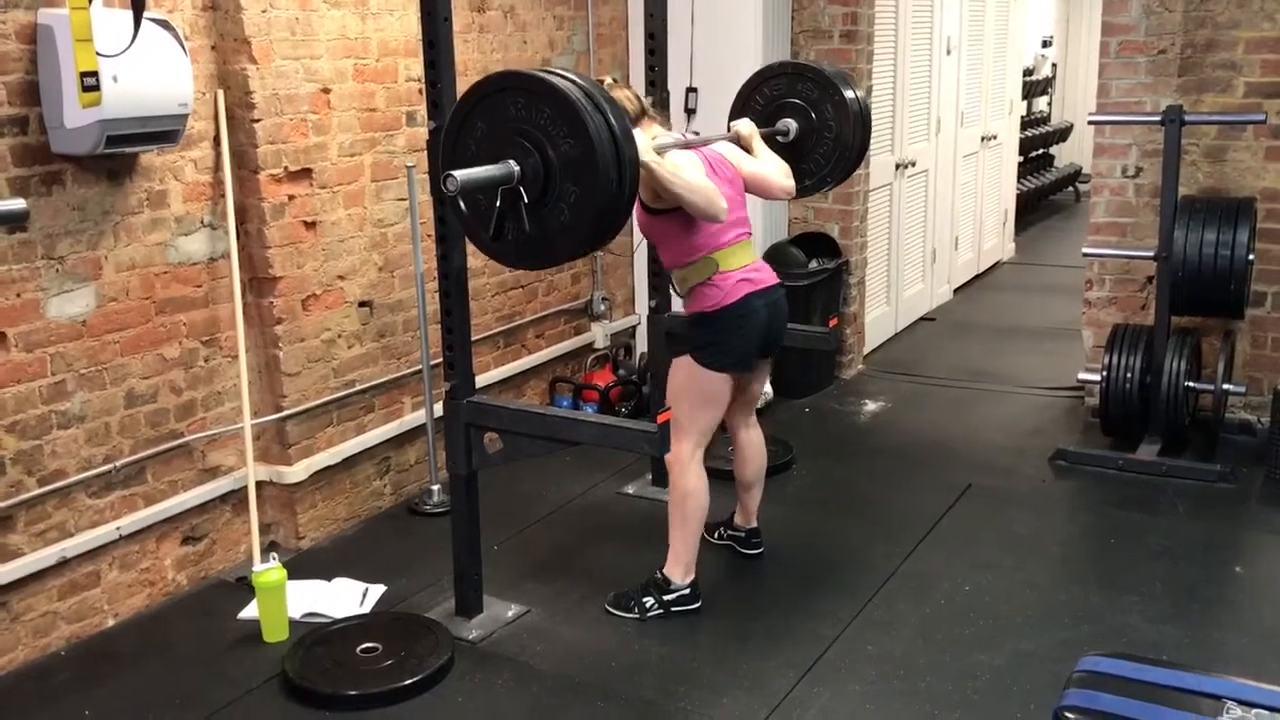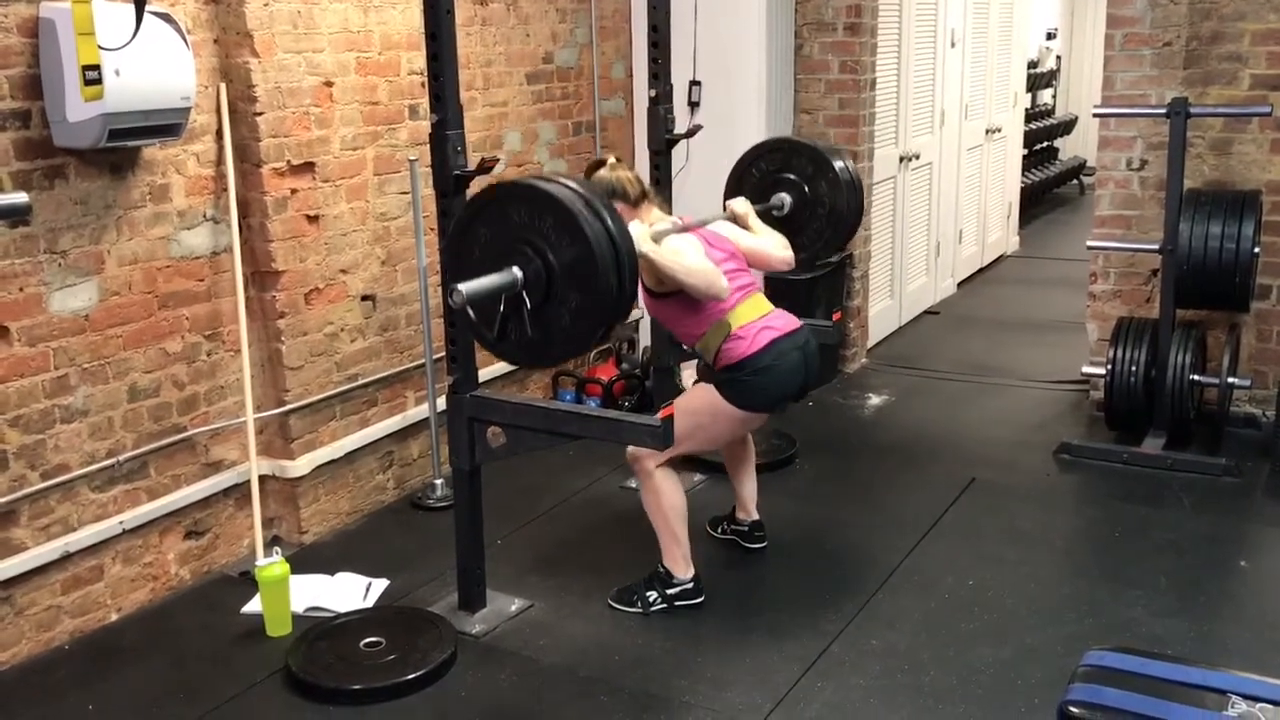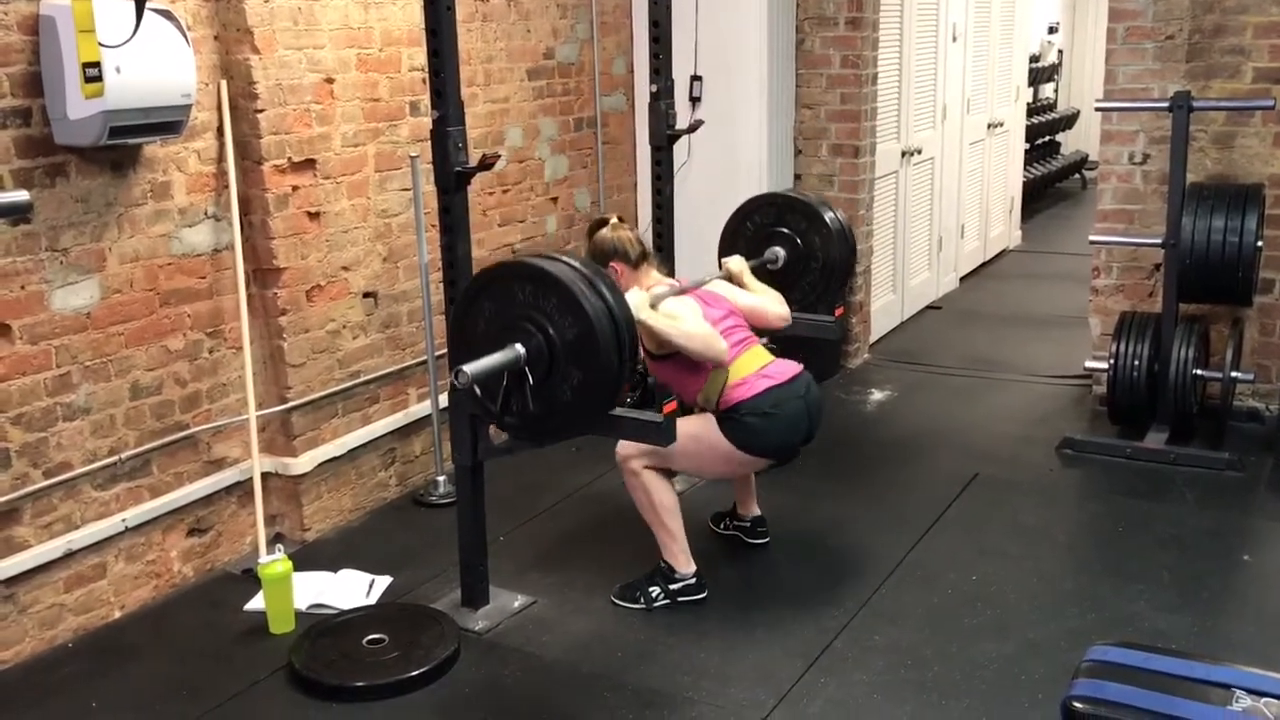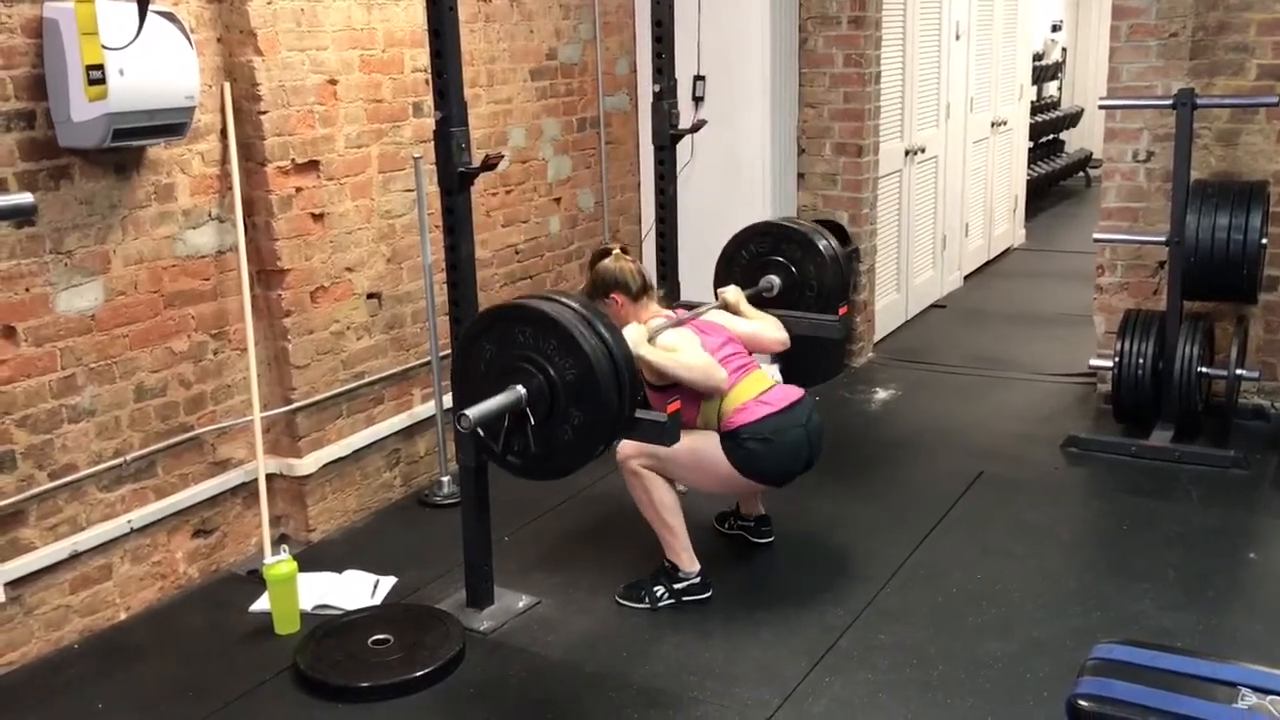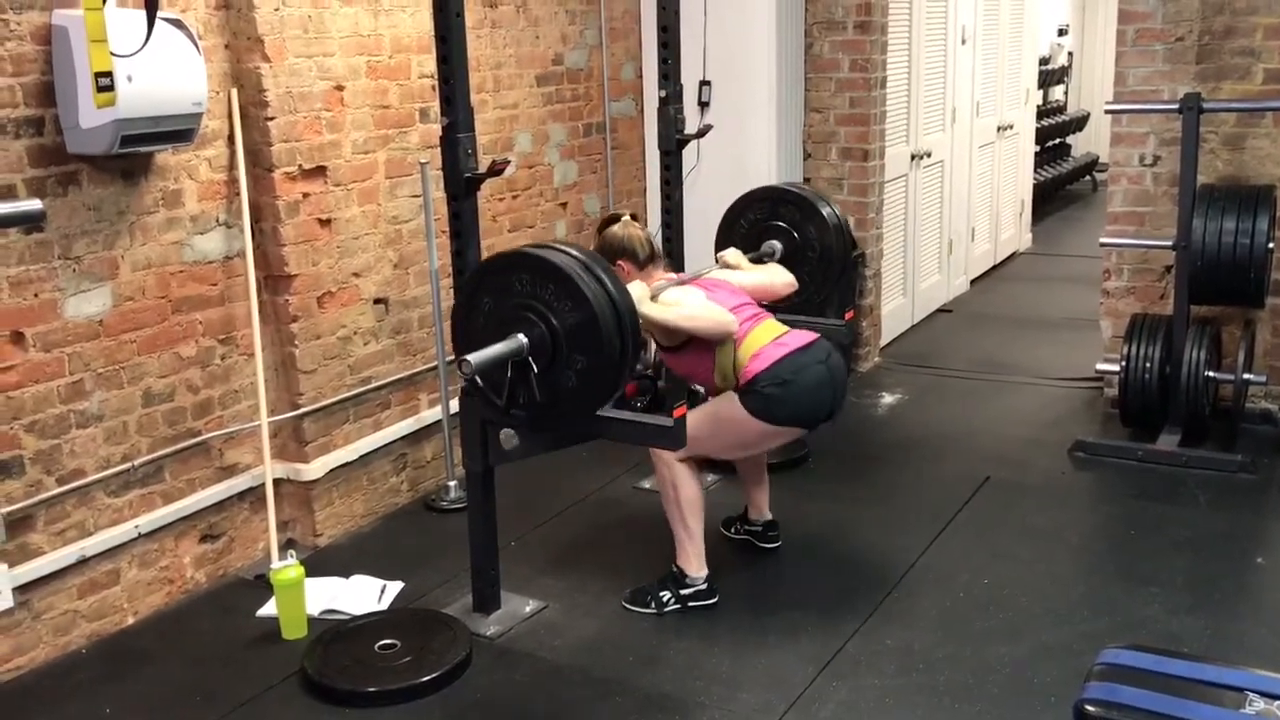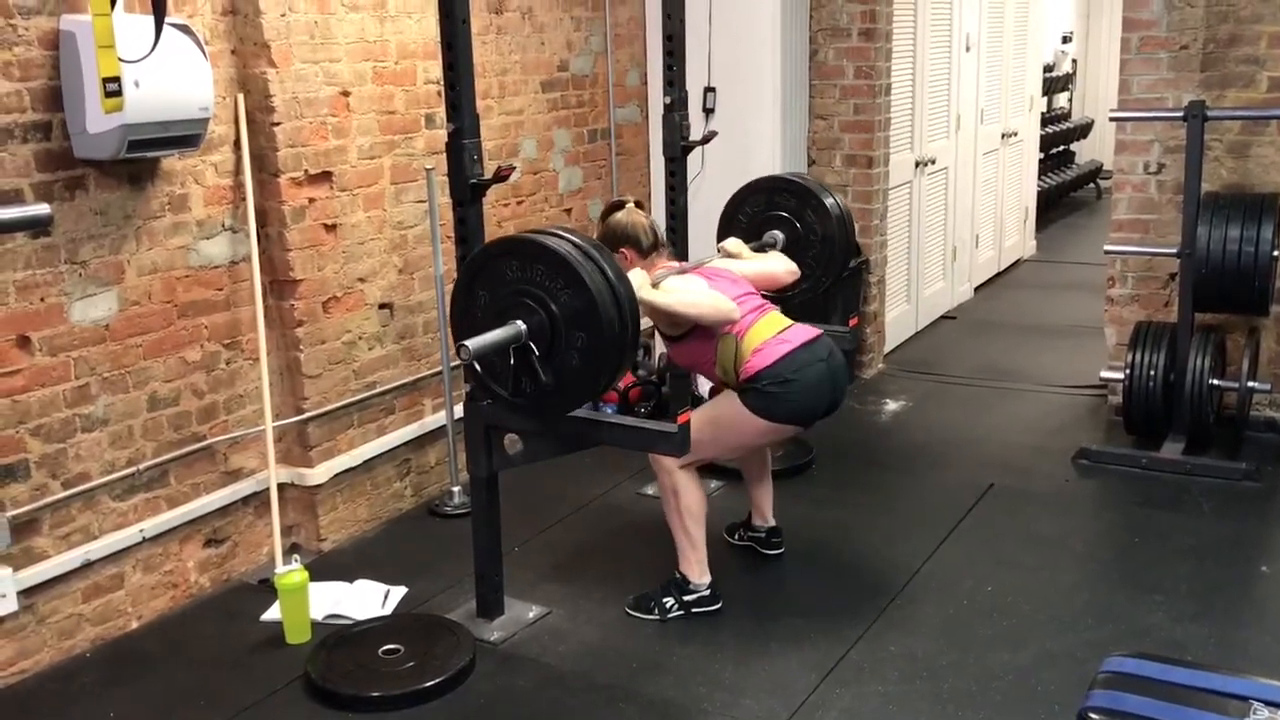
dt=0.5s
person 1, frame 1
left shoulder: (661, 164)
right shoulder: (717, 148)
left elbow: (714, 206)
right elbow: (785, 185)
left wrist: (648, 160)
right wrist: (753, 139)
left hip: (723, 312)
right hip: (767, 298)
left knee: (683, 451)
right knee: (742, 420)
left ankle: (678, 583)
right ankle: (745, 526)
person 1, frame 2
left shoulder: (660, 247)
right shoulder: (709, 228)
left elbow: (716, 286)
right elbow: (784, 257)
left wrist: (644, 250)
right wrist: (749, 216)
left hip: (764, 368)
right hip: (798, 348)
left knee: (647, 453)
right knee: (725, 414)
left ankle: (679, 581)
right ankle: (747, 521)
person 1, frame 3
left shoulder: (658, 309)
right shoulder: (705, 286)
left elbow: (716, 349)
right elbow: (780, 314)
left wrist: (643, 317)
right wrist: (743, 275)
left hip: (770, 418)
right hip: (802, 395)
left knee: (635, 454)
right knee: (721, 425)
left ankle: (681, 576)
right ankle: (749, 517)
person 1, frame 4
left shoulder: (655, 339)
right shoulder: (702, 316)
left elbow: (716, 379)
right elbow: (779, 339)
left wrist: (641, 352)
right wrist: (741, 303)
left hip: (772, 445)
right hip: (804, 425)
left knee: (635, 455)
left ankle: (685, 576)
right ankle: (752, 518)
person 1, frame 5
left shoulder: (660, 301)
right shoulder: (708, 277)
left elbow: (724, 324)
right elbow: (786, 282)
left wrist: (643, 310)
right wrist: (741, 263)
left hip: (791, 386)
right hip: (824, 366)
left knee: (670, 448)
right knee: (737, 418)
left ankle: (692, 581)
right ankle: (760, 522)
person 1, frame 6
left shoulder: (663, 288)
right shoulder: (709, 267)
left elbow: (725, 311)
right elbow: (788, 271)
left wrist: (645, 296)
right wrist: (744, 252)
left hip: (791, 381)
right hip: (825, 362)
left knee: (669, 453)
right knee: (741, 421)
left ankle: (695, 587)
right ankle: (763, 528)
